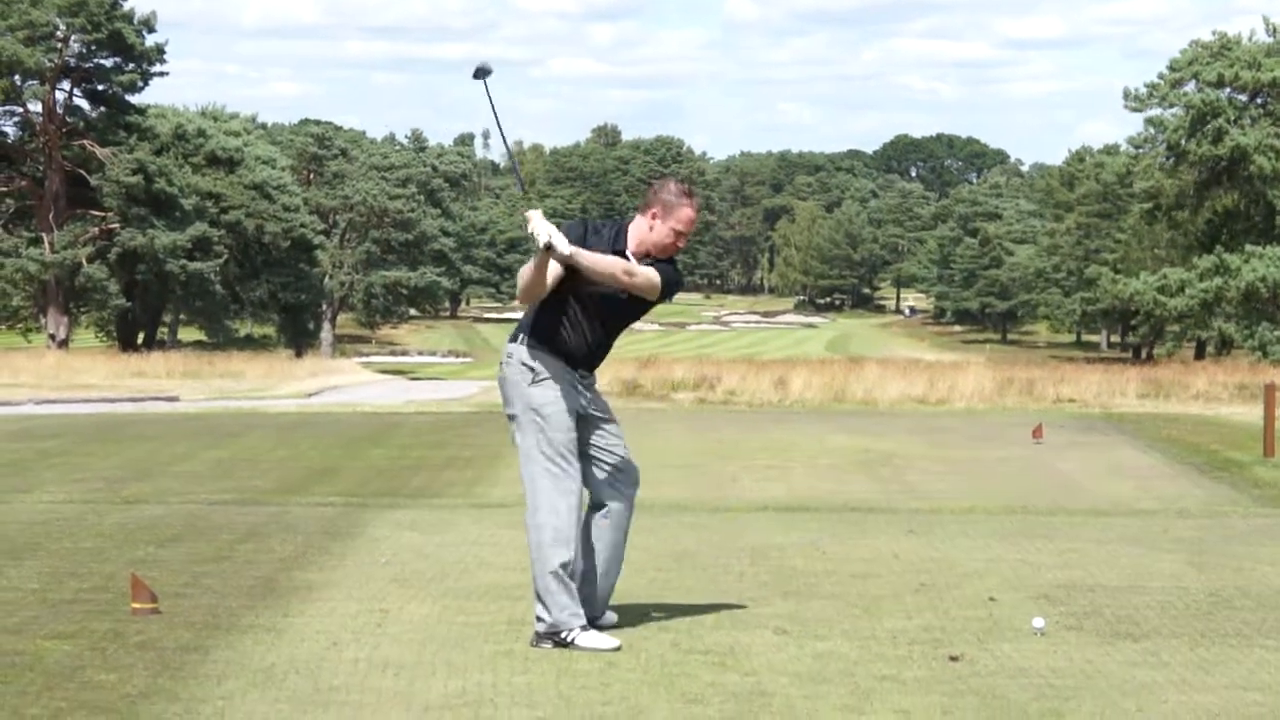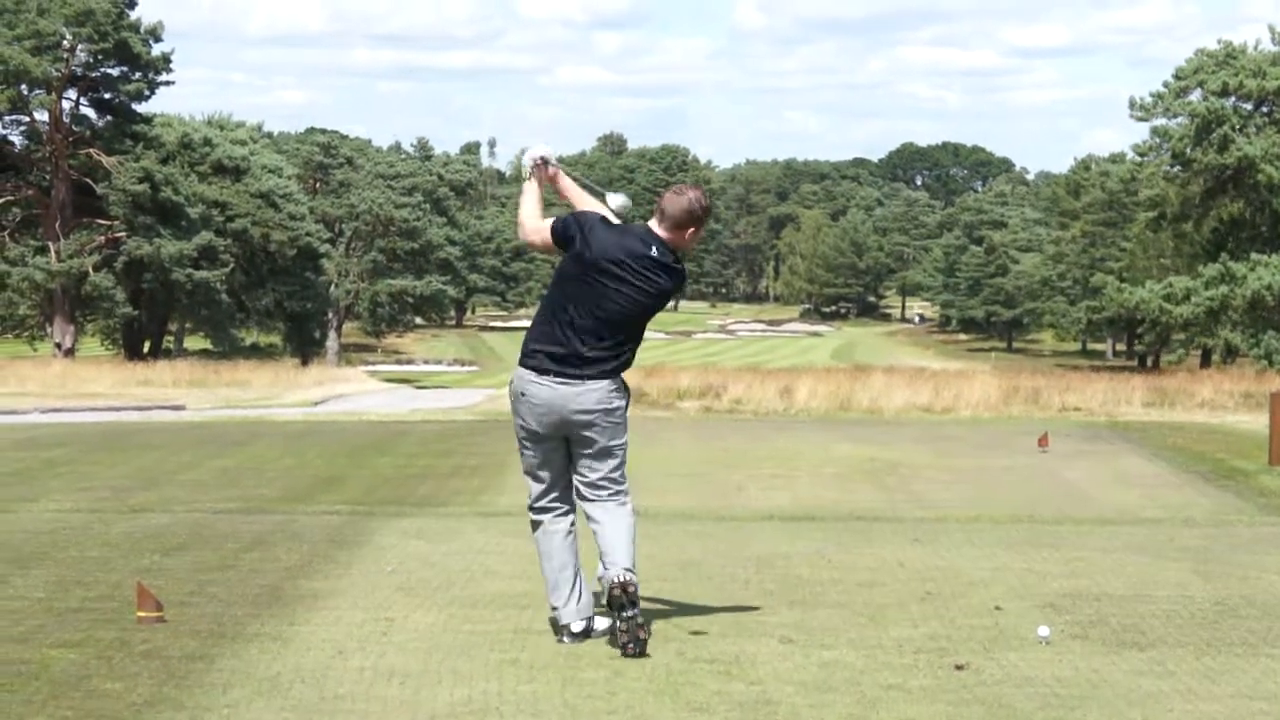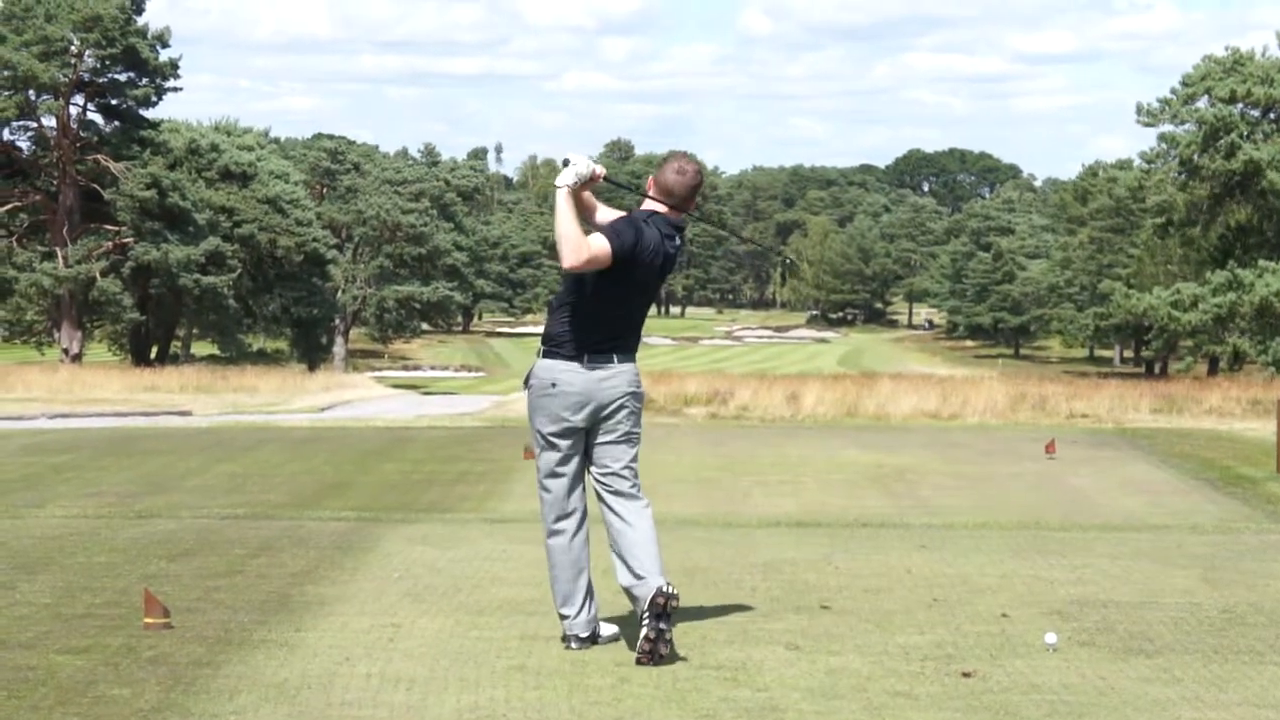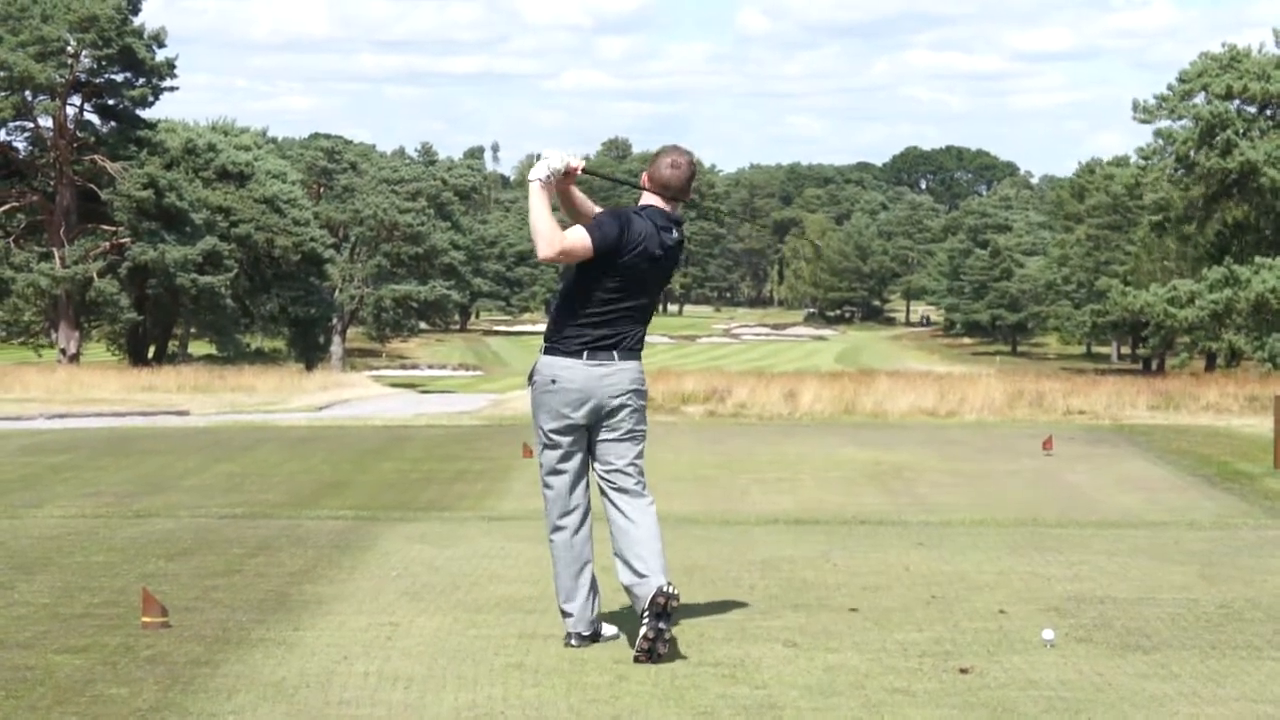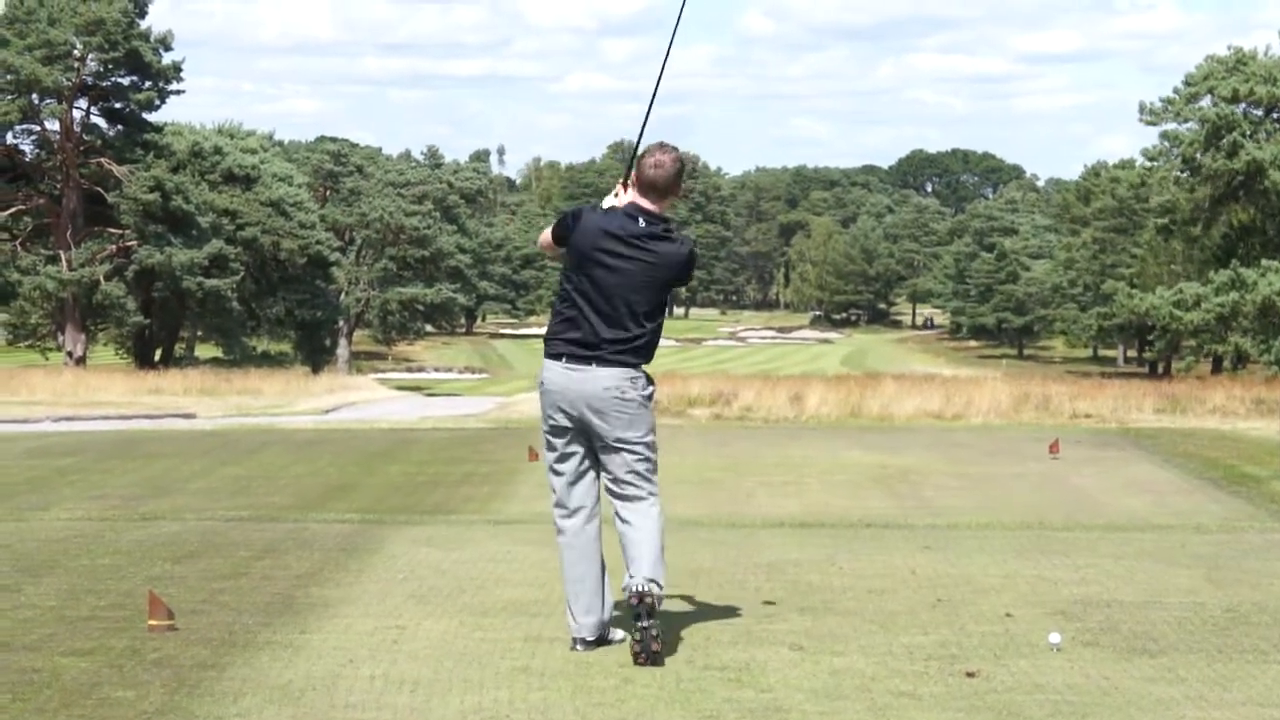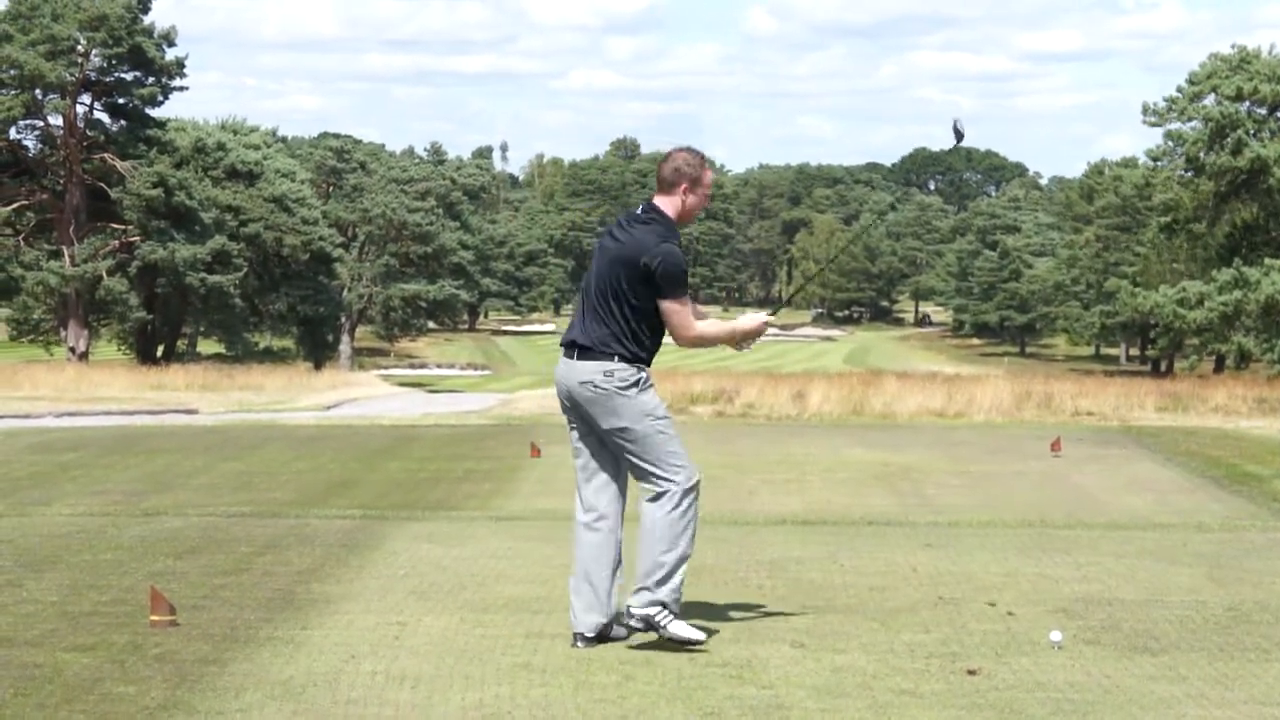
dt=0.5s
person 1, frame 1
left shoulder: (666, 274)
right shoulder: (584, 235)
left elbow: (624, 279)
right elbow: (527, 295)
left wrist: (564, 250)
right wrist: (545, 254)
left hip: (577, 376)
right hip: (536, 365)
left knee: (619, 482)
right knee: (556, 492)
left ankle: (585, 605)
right ankle: (559, 621)
person 1, frame 2
left shoulder: (592, 233)
right shoulder: (671, 278)
left elbow: (529, 232)
left wrist: (537, 179)
right wrist: (558, 178)
left hip: (534, 385)
right hip: (596, 395)
left knee: (549, 503)
right knee: (607, 497)
left ankle: (573, 616)
right ankle: (619, 581)
person 1, frame 3
left shoulder: (633, 231)
right shoulder: (665, 238)
left elbow: (573, 257)
right elbow: (597, 212)
left wrist: (565, 187)
right wrist: (578, 187)
left hip: (561, 375)
right hip: (617, 377)
left knee: (562, 506)
right knee: (623, 493)
left ankle: (578, 624)
right ankle: (652, 593)
person 1, frame 4
left shoulder: (624, 224)
right shoulder: (670, 240)
left elbow: (550, 249)
right elbow: (598, 225)
left wrist: (540, 182)
right wrist: (567, 187)
left hip: (564, 373)
right hip: (622, 375)
left knee: (565, 502)
right knee: (628, 491)
left ankle: (580, 621)
right ankle: (653, 591)
person 1, frame 5
left shoulder: (584, 223)
right shoulder: (679, 251)
left elbow: (547, 243)
left hip: (560, 376)
right hip: (618, 383)
left knee: (574, 504)
right knee: (637, 494)
left ankle: (588, 624)
right ankle: (643, 590)
person 1, frame 6
left shoulder: (626, 226)
right shoulder: (663, 250)
right elbow: (687, 333)
left wrist: (724, 326)
right wrist: (742, 328)
left hip: (575, 371)
right hip: (613, 377)
left knee: (597, 497)
right knee: (675, 480)
left ankle: (590, 621)
right ankle: (651, 603)
